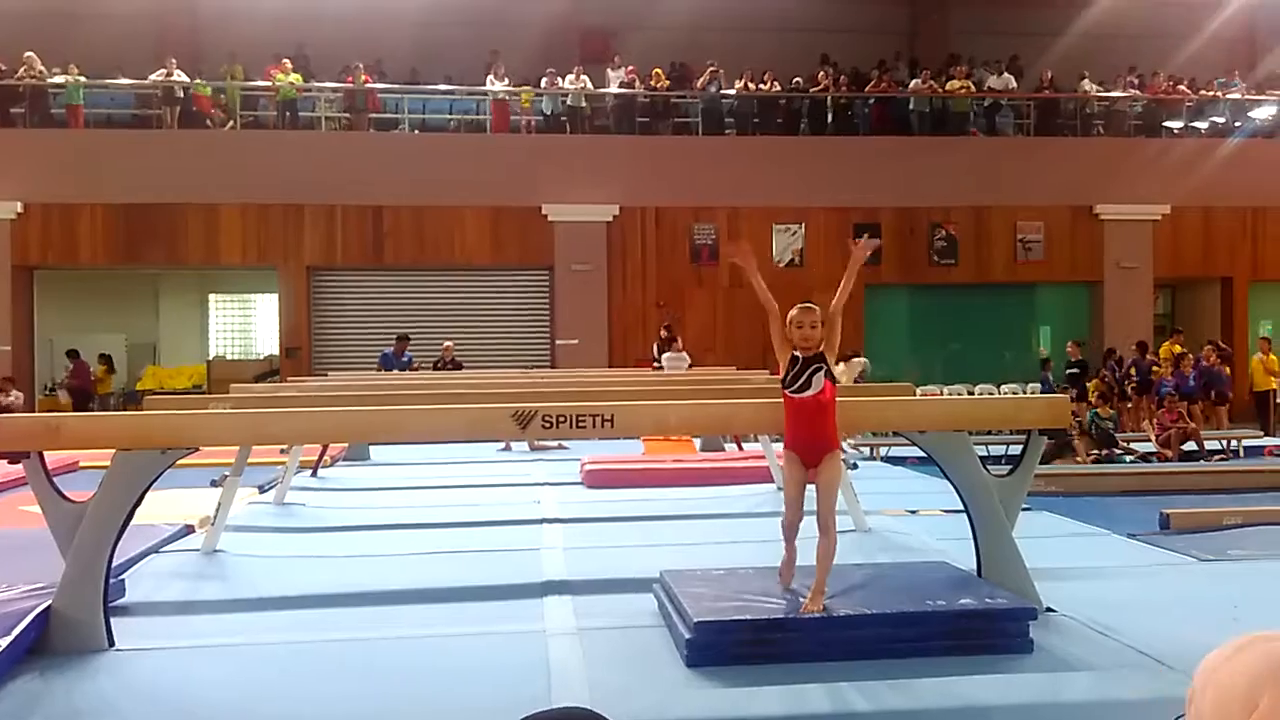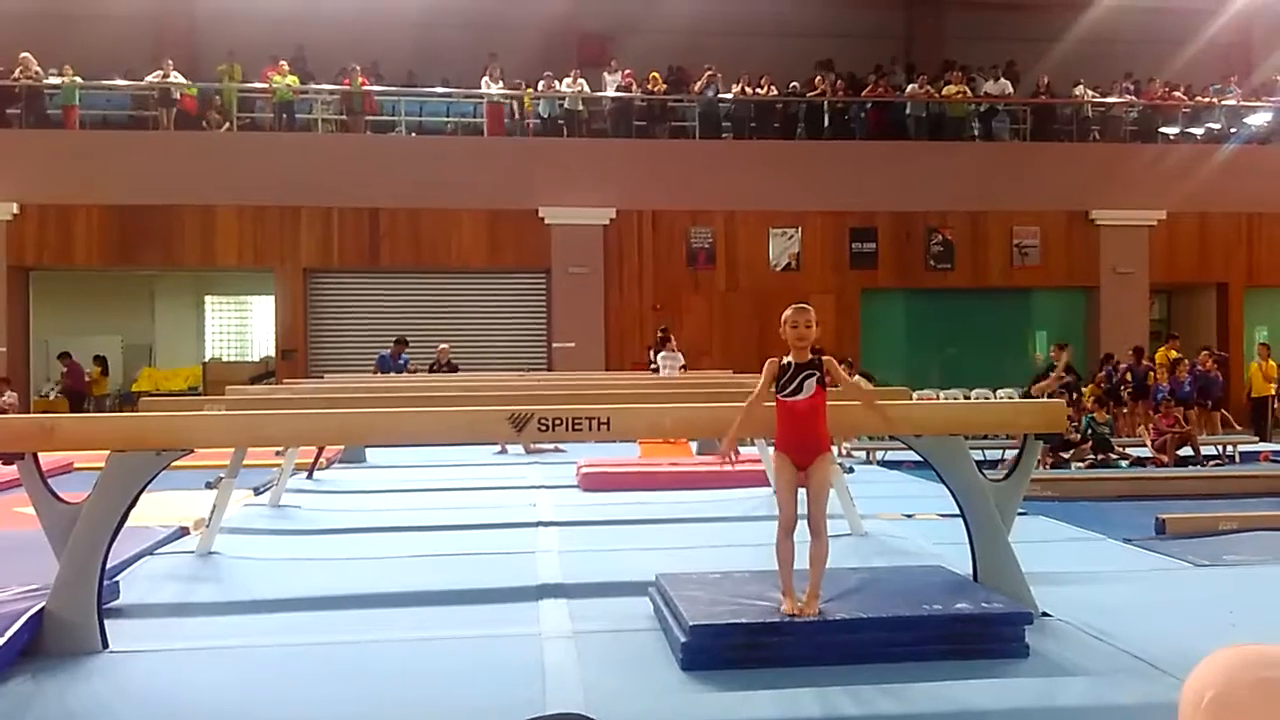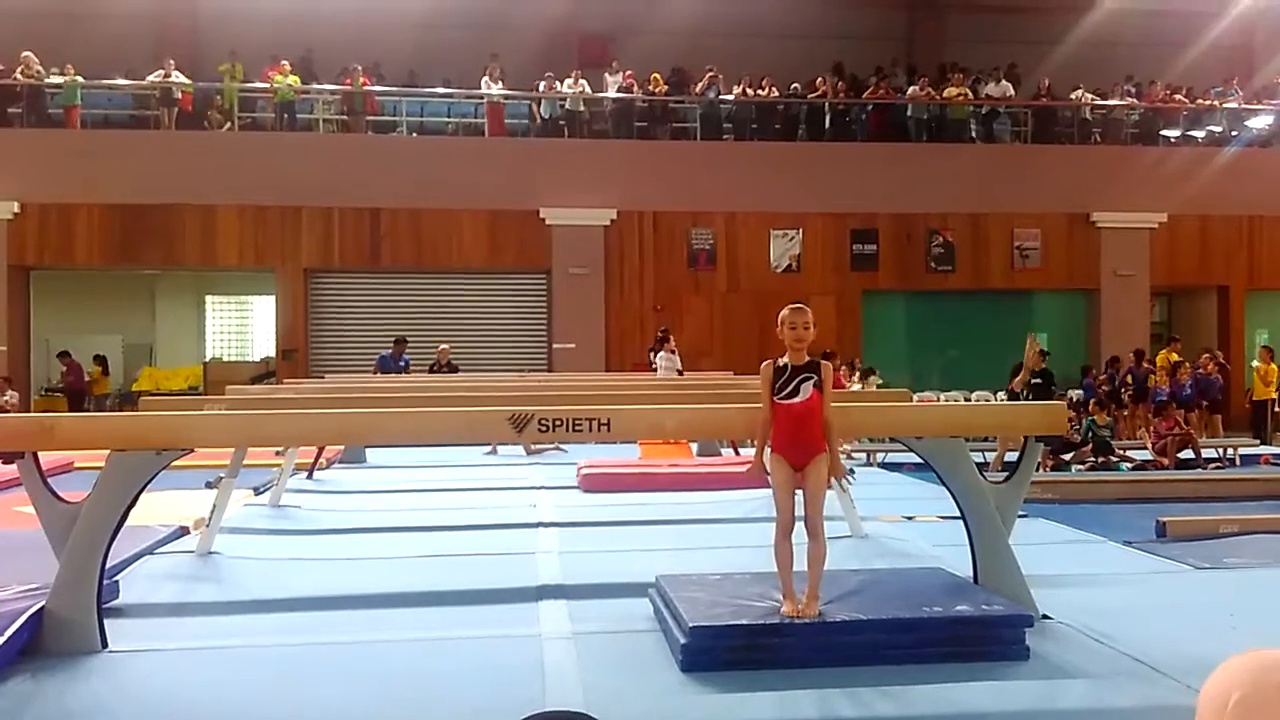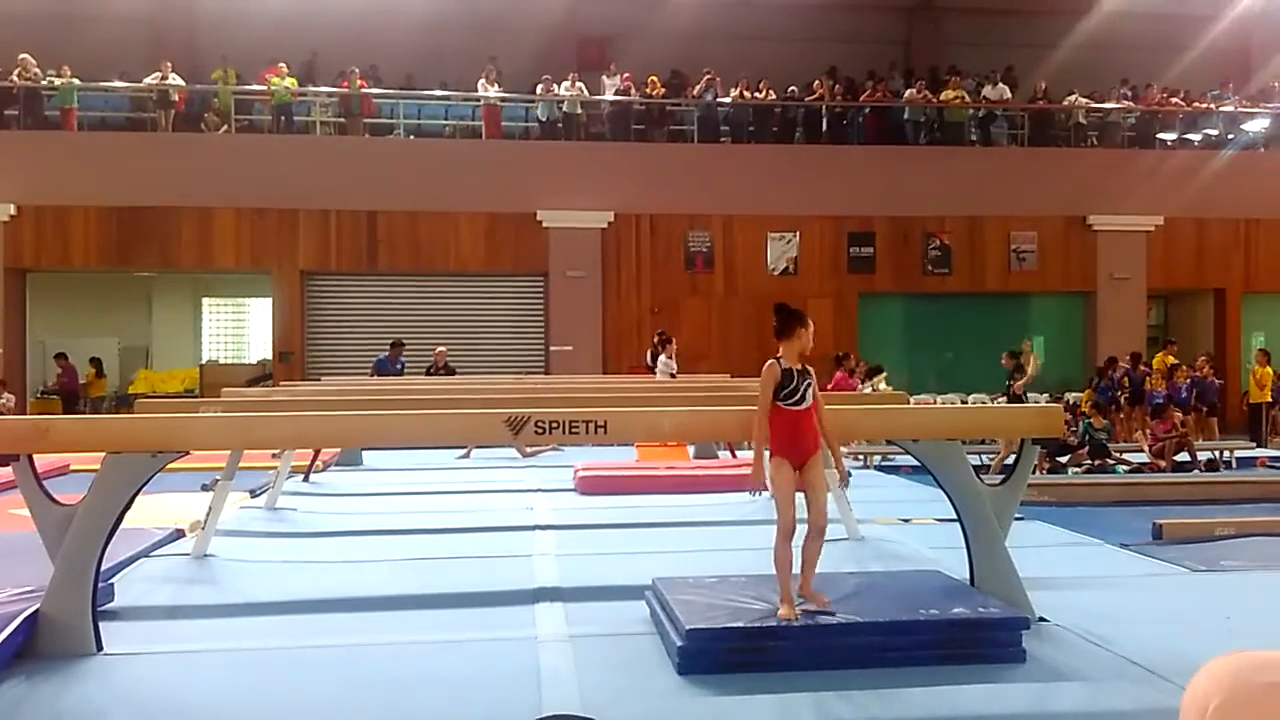
dt=0.4s
person 1, frame 1
left shoulder: (828, 357)
right shoulder: (786, 359)
left elbow: (837, 310)
right elbow: (772, 312)
left wrist: (852, 268)
right wrist: (753, 272)
left hip: (828, 451)
right hip: (794, 450)
left knee: (826, 519)
right knee: (792, 516)
left ankle: (819, 589)
right ankle: (789, 554)
person 1, frame 2
left shoulder: (825, 365)
right shoulder: (775, 366)
left elbow: (852, 388)
right elbow: (755, 399)
left wrist: (883, 412)
right wrist: (733, 434)
left hip: (820, 452)
right hip: (785, 452)
left knee: (817, 523)
right knee: (786, 522)
left ankle: (814, 594)
right ankle: (787, 593)
person 1, frame 3
left shoulder: (823, 369)
right shoulder: (769, 369)
left elbow: (826, 417)
right elbow: (767, 417)
left wrist: (836, 458)
right wrist: (758, 456)
left hip: (815, 454)
right hip: (781, 454)
left knee: (814, 524)
right knee: (784, 524)
left ankle: (813, 595)
right ankle: (788, 595)
person 1, frame 4
left shoulder: (809, 372)
right shoulder: (773, 369)
left elbow: (820, 419)
right elbow: (761, 418)
left wrist: (838, 459)
right wrist: (757, 464)
left hip: (811, 454)
right hip: (781, 456)
left knee: (819, 522)
right knee: (786, 527)
left ankle: (807, 586)
right ankle: (785, 598)
